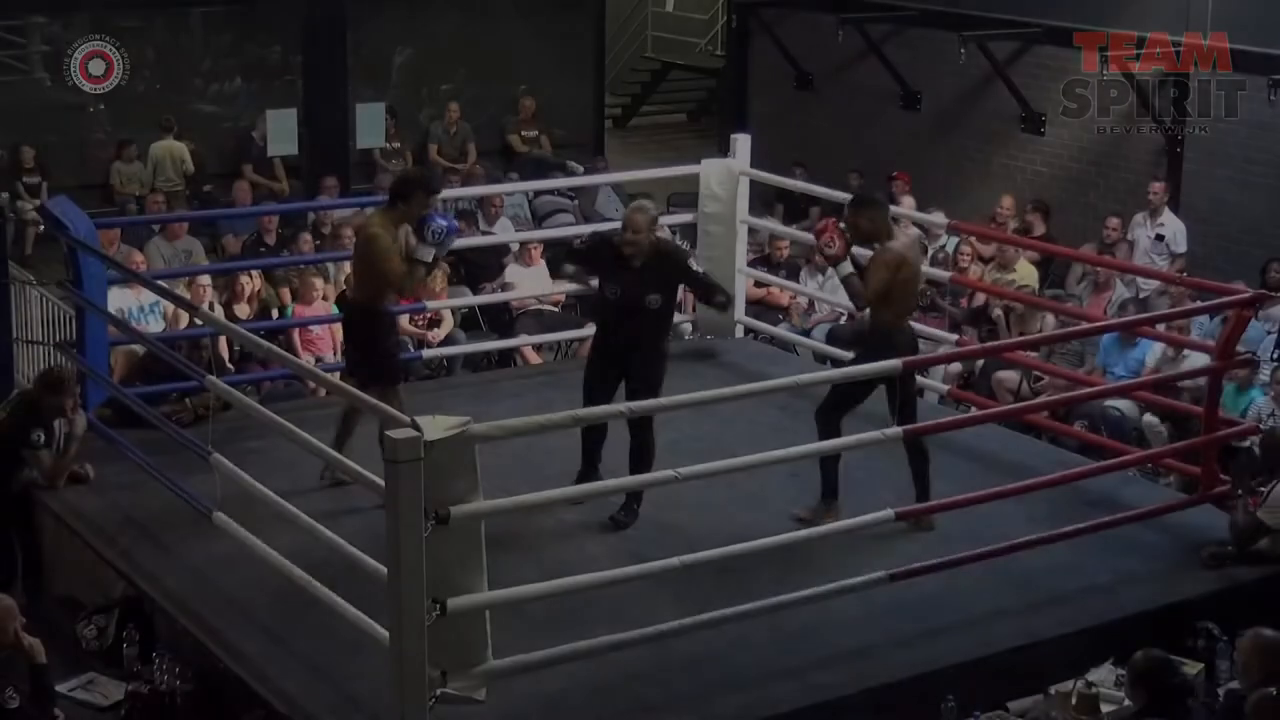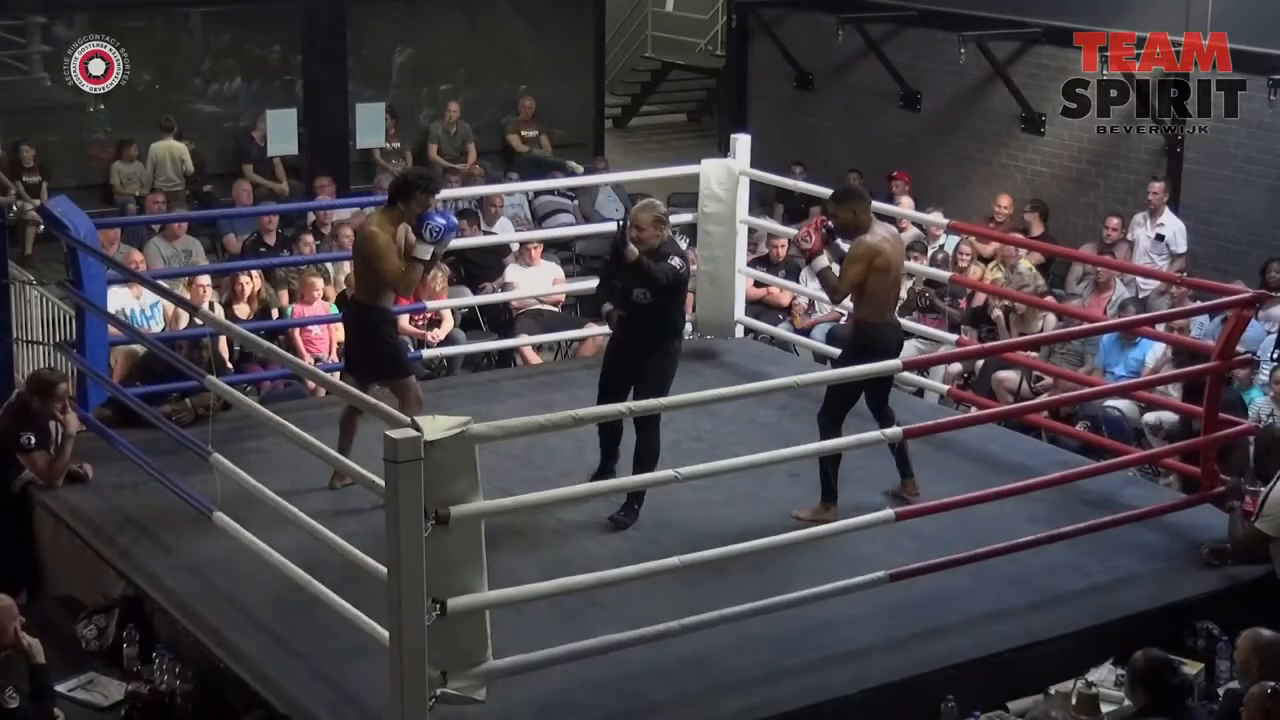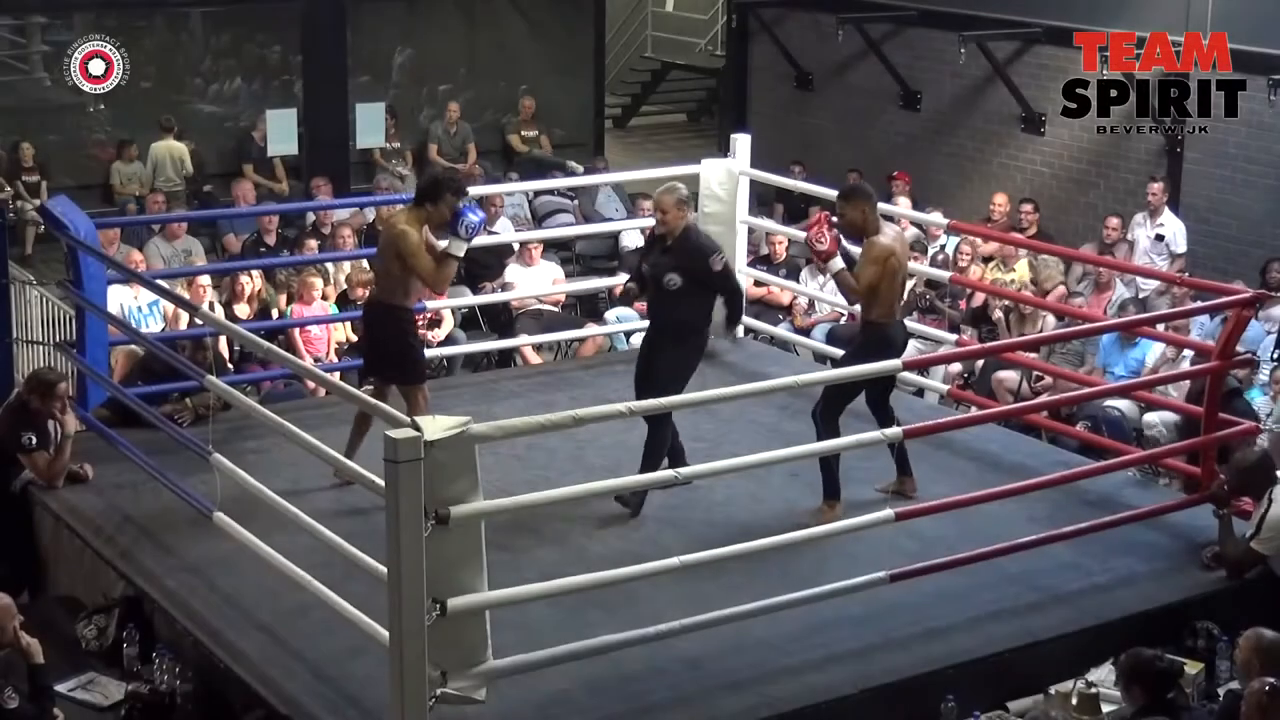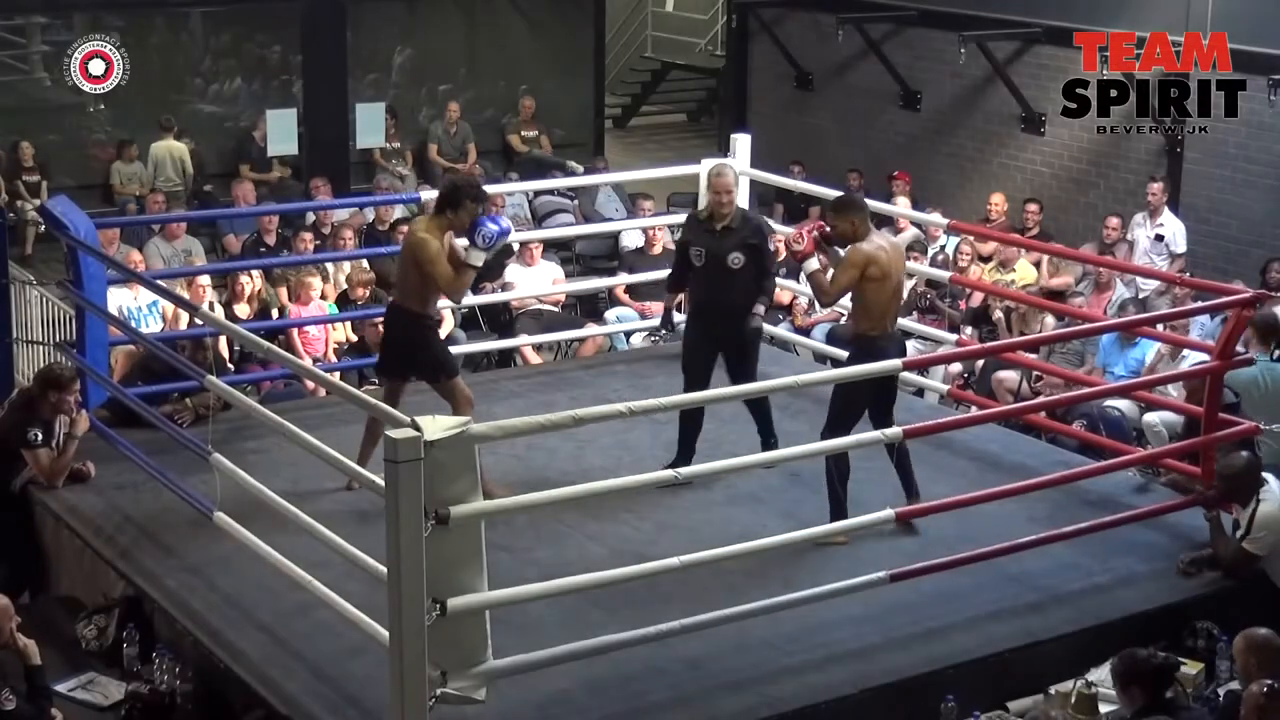
dt=0.4s
person 1, frame 1
left shoulder: (890, 253)
right shoulder: (907, 243)
left elbow: (862, 299)
right elbow: (873, 284)
left wrist: (839, 262)
right wrist: (848, 256)
left hip: (883, 343)
right hip: (902, 339)
left knee: (828, 414)
right knee: (907, 425)
left ankle: (828, 504)
person 1, frame 2
left shoulder: (865, 245)
right shoulder: (890, 233)
left elbow: (837, 293)
left wrist: (815, 255)
right wrist: (832, 245)
left hip: (869, 337)
right hip: (891, 331)
left knee: (830, 417)
right knee: (880, 404)
left ankle: (827, 506)
right ankle: (907, 482)
person 1, frame 3
left shoulder: (878, 245)
right shoulder: (892, 233)
left elbow: (855, 295)
right elbow: (863, 276)
left wrist: (830, 258)
right wrist: (834, 241)
left hip: (876, 336)
right hip: (893, 331)
left knee: (825, 412)
right knee: (879, 404)
left ankle: (832, 504)
right ankle: (905, 479)
person 1, frame 4
left shoulder: (861, 252)
right shoulder: (892, 245)
left elbow: (827, 296)
left wrist: (807, 258)
right wrist: (830, 246)
left hip: (869, 350)
right hip: (893, 344)
left knee: (835, 435)
right knee: (884, 424)
left ankle: (838, 526)
right ankle: (913, 503)
person 2, frame 1
left shoulder: (671, 258)
right shoulder: (605, 248)
left elbow: (713, 290)
right elbow: (569, 260)
left wrist: (717, 296)
right wrist: (571, 271)
left hip: (648, 351)
right hip: (606, 344)
left knee: (640, 423)
right knee: (592, 411)
left ankle: (634, 500)
right ankle: (588, 473)
person 2, frame 2
left shoulder: (674, 257)
right shoulder: (626, 242)
left elbow: (657, 278)
right elbow: (606, 279)
left wrist: (631, 252)
right wrist: (610, 308)
left hip: (660, 348)
right hip: (624, 338)
left knee: (646, 421)
right knee: (607, 406)
left ankle: (634, 501)
right ankle: (607, 466)
person 2, frame 3
left shoulder: (702, 248)
right shoulder: (656, 237)
left elbow: (733, 292)
right elbow: (644, 272)
left wrist: (731, 328)
right wrist: (632, 287)
left hip: (686, 339)
right hip: (656, 332)
left knee: (658, 407)
right knee: (645, 400)
left ankle: (641, 486)
right ankle: (678, 465)
person 2, frame 4
left shoulder: (754, 226)
right shoulder: (694, 223)
left elbow: (767, 276)
right elbow: (680, 268)
left wrist: (758, 315)
right wrist: (668, 307)
left hip: (738, 321)
right hip: (700, 318)
left knee: (746, 386)
right knee: (693, 388)
left ankle: (769, 441)
right ankle: (683, 459)
person 3, frame 1
left shoulder: (402, 228)
right shoulder: (377, 234)
left elbow: (414, 272)
right elbow: (406, 289)
left wrist: (432, 251)
left hip: (371, 315)
right hip: (368, 318)
left knee: (362, 395)
right knee: (391, 402)
left ankle: (333, 465)
person 3, frame 2
left shoulder: (401, 226)
right shoulder: (375, 233)
left elbow: (421, 269)
right elbow: (404, 287)
left wrist: (437, 246)
right wrist: (424, 246)
left hip: (367, 314)
right hip: (370, 317)
left knee: (358, 396)
right knee: (412, 398)
left ankle: (340, 472)
person 3, frame 3
left shoulder: (416, 224)
right shoulder: (405, 232)
left elbow: (437, 264)
right elbow: (438, 284)
left wrist: (457, 242)
right wrist: (459, 242)
left hip: (380, 312)
right hip: (393, 318)
left knee: (379, 392)
right knee: (418, 402)
left ankle: (346, 463)
person 3, frame 4
left shoulder: (441, 231)
right shoulder: (425, 239)
left elbow: (459, 271)
right elbow: (455, 293)
left wrist: (478, 250)
right wrist: (478, 251)
left hip: (401, 318)
right hip: (414, 325)
left knee: (390, 398)
right knee: (463, 401)
left ankle: (359, 471)
person 4, frame 1
left shoulder: (38, 403)
right shoulder: (28, 421)
left elbow: (52, 458)
right elbow: (55, 479)
left wrist: (74, 467)
right wrist: (76, 435)
left knee: (32, 554)
person 4, frame 2
left shoulder: (44, 410)
right shoulder: (20, 425)
left elbow: (49, 459)
right elbow: (52, 479)
left wrist: (73, 468)
right wrist: (69, 433)
left knee: (27, 557)
person 4, frame 3
left shoulder: (43, 411)
right shoulder: (19, 425)
left elbow: (49, 457)
right elbow: (53, 479)
left wrist: (72, 468)
right wrist: (68, 433)
left knee: (27, 561)
person 4, frame 4
left shoulder: (44, 406)
right shoulder: (26, 422)
left elbow: (52, 458)
right elbow: (53, 478)
left wrist: (75, 467)
right wrist: (75, 434)
left knee: (28, 559)
right knee: (19, 565)
